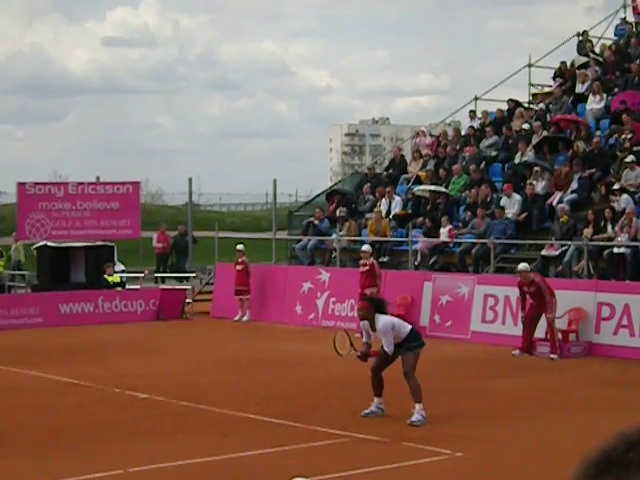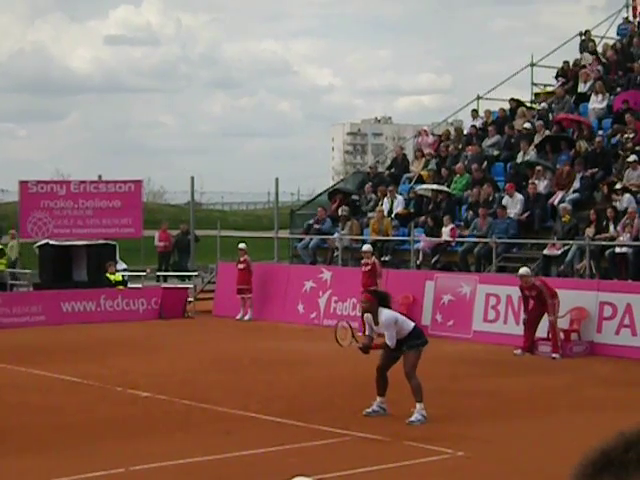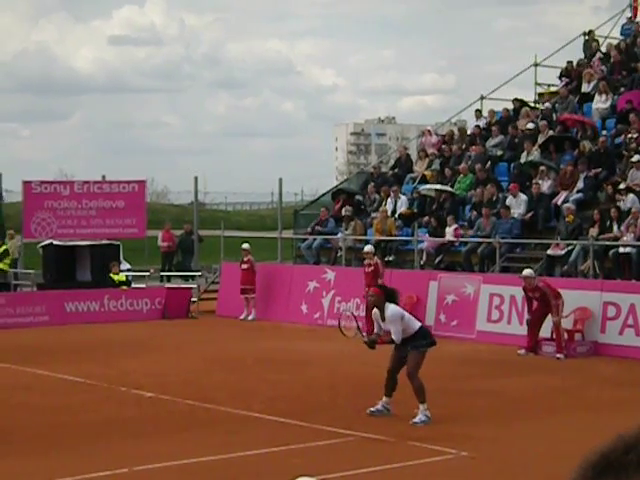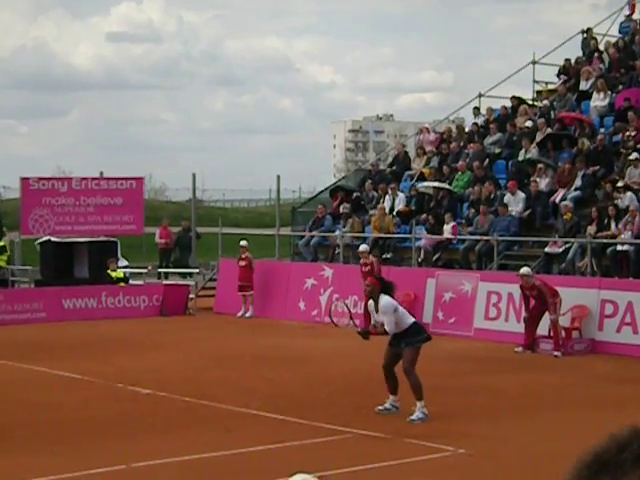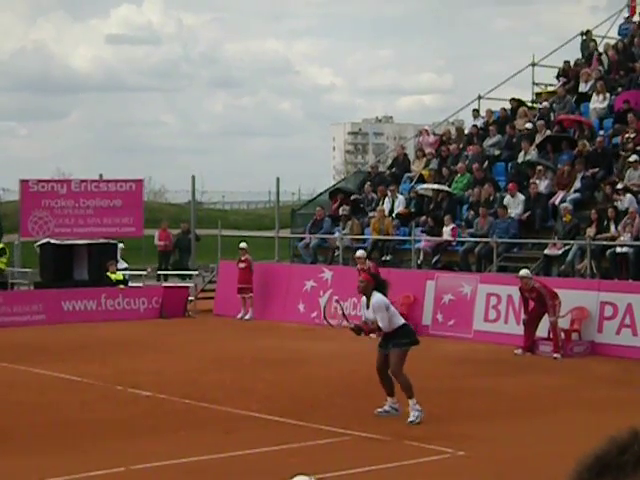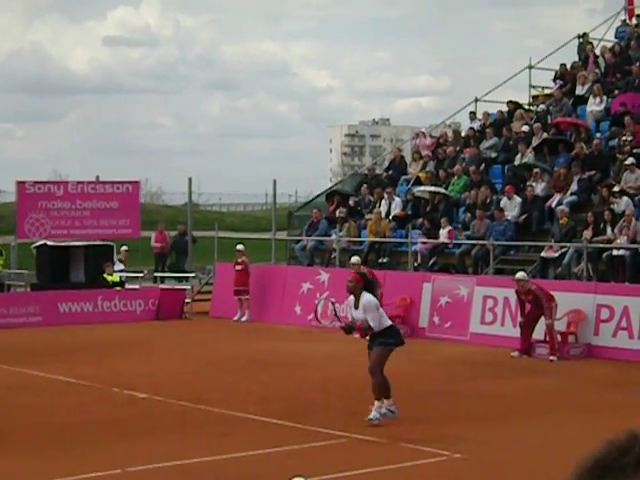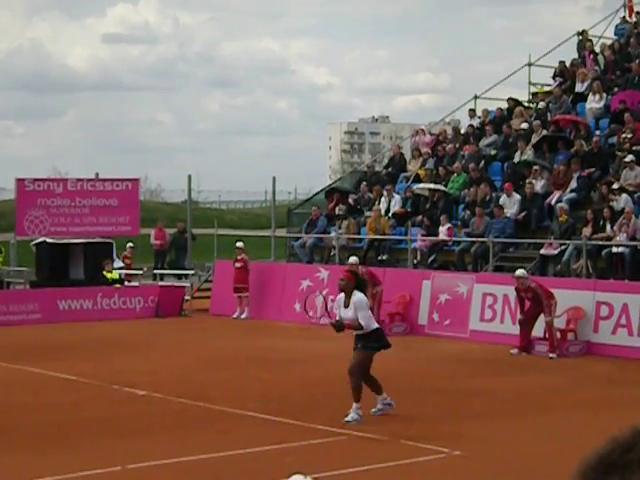
dt=0.2s
person 1, frame 1
left shoulder: (383, 323)
right shoulder: (364, 323)
left elbow: (388, 350)
right elbow: (367, 341)
left wrist: (369, 354)
right wrist: (364, 352)
left hip: (410, 340)
right hip: (394, 341)
left knee: (408, 373)
right knee: (375, 369)
left ankle: (419, 412)
right ankle: (378, 405)
person 1, frame 2
left shoulder: (386, 317)
right shoulder: (367, 316)
left elbow: (390, 344)
right elbow: (369, 334)
left wrist: (371, 346)
right wrist: (366, 344)
left hip: (413, 338)
right hip: (397, 339)
left knee: (409, 372)
right knee: (380, 369)
left ankle: (420, 411)
right ankle: (380, 405)
person 1, frame 3
left shoulder: (392, 312)
right shoulder: (375, 312)
left elbow: (395, 339)
right elbow: (378, 332)
left wrist: (376, 341)
right wrist: (372, 340)
left hip: (419, 338)
right hip: (405, 340)
left knee: (411, 373)
right knee: (391, 371)
left ankle: (424, 412)
right ankle: (385, 405)
person 1, frame 4
left shoulder: (386, 303)
right shoulder: (371, 304)
left elbow: (389, 330)
right elbow: (376, 324)
left wrist: (370, 332)
right wrist: (367, 331)
left hip: (412, 333)
right hip: (399, 335)
left knee: (408, 370)
right knee: (387, 367)
left ankle: (421, 409)
right ankle: (393, 402)
person 1, frame 5
left shoulder: (378, 300)
right shoulder: (364, 300)
left elbow: (383, 327)
right elbow: (366, 321)
left wrist: (364, 329)
right wrist: (360, 327)
left hip: (401, 334)
right hip: (388, 336)
left knee: (396, 371)
right knee: (380, 369)
left ankle: (415, 408)
right ankle: (392, 404)
person 1, frame 6
left shoulder: (368, 300)
right shoulder: (350, 301)
left elbow: (374, 326)
right elbow: (352, 321)
left wrist: (355, 328)
right wrist: (349, 327)
left hip: (387, 335)
right hip: (376, 336)
left knee: (373, 369)
right knee: (377, 372)
left ankle: (377, 408)
right ankle: (389, 406)
person 1, frame 7
left shoulder: (359, 299)
right shoulder: (340, 299)
left elbow: (365, 324)
right elbow: (340, 320)
left wrist: (345, 325)
right wrist: (338, 325)
left hip: (372, 337)
right hip: (360, 337)
left knee: (353, 370)
right knee: (363, 373)
left ankle: (356, 411)
right ankle: (385, 401)
